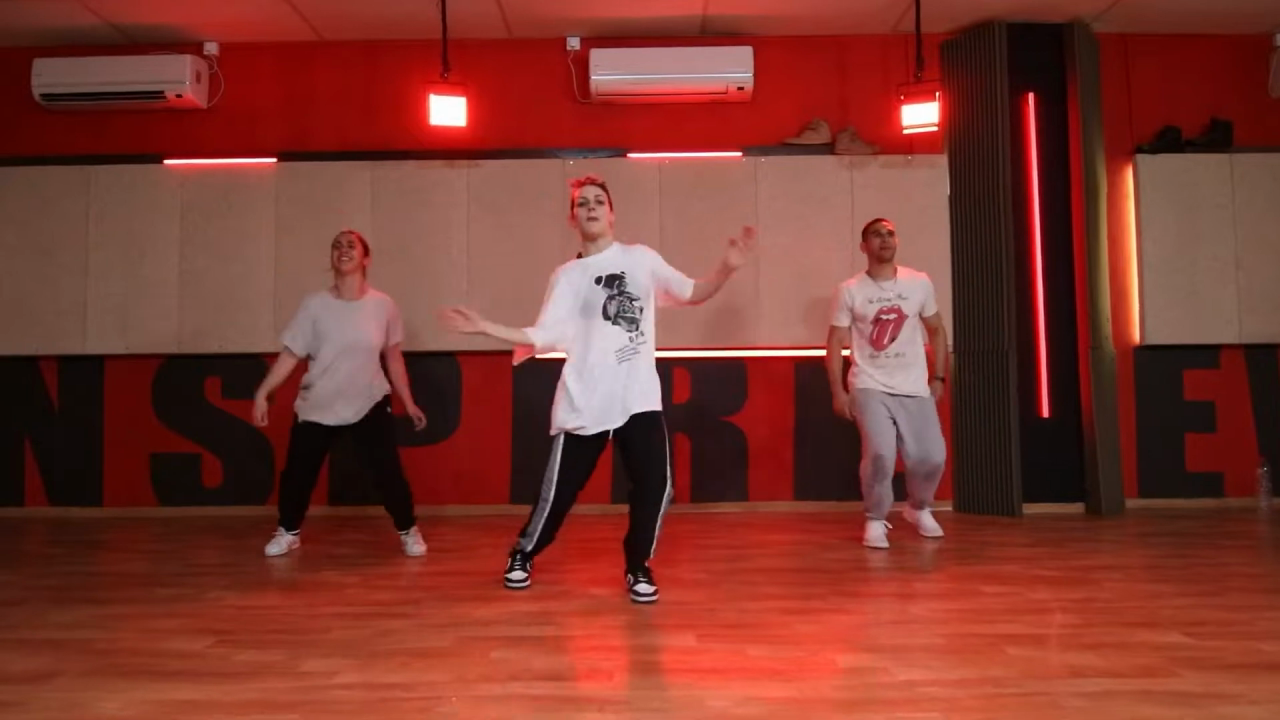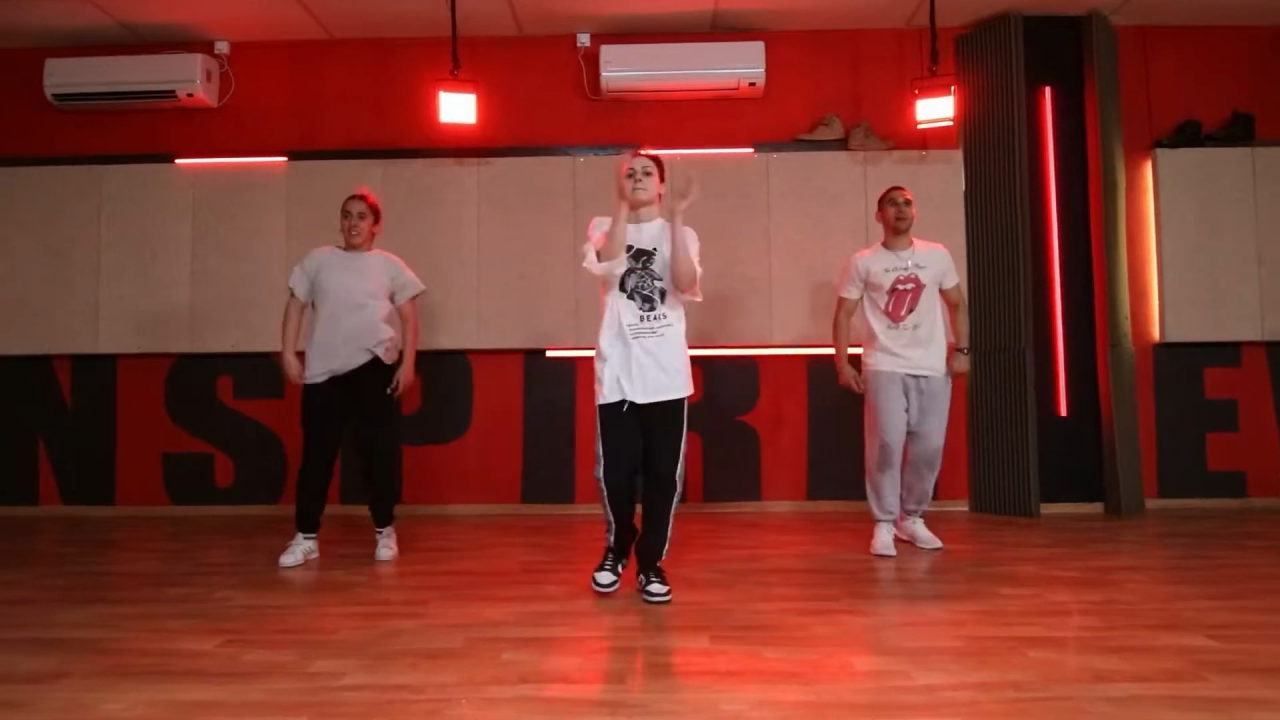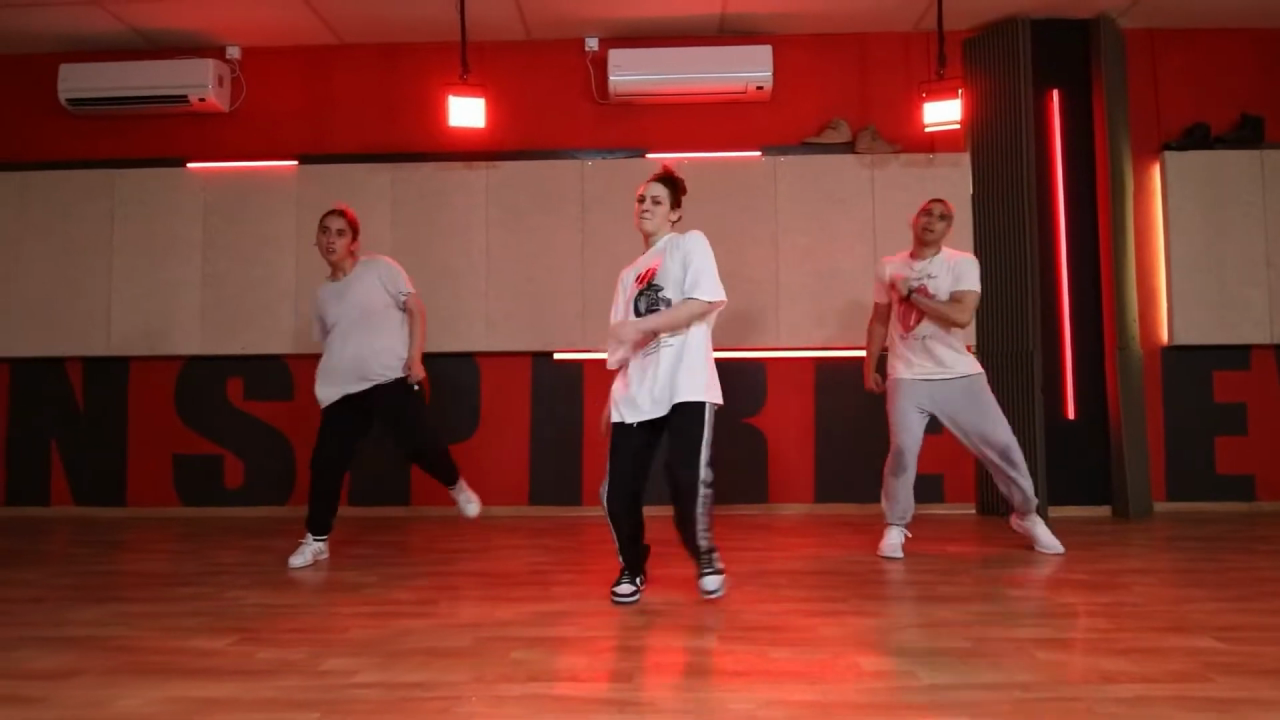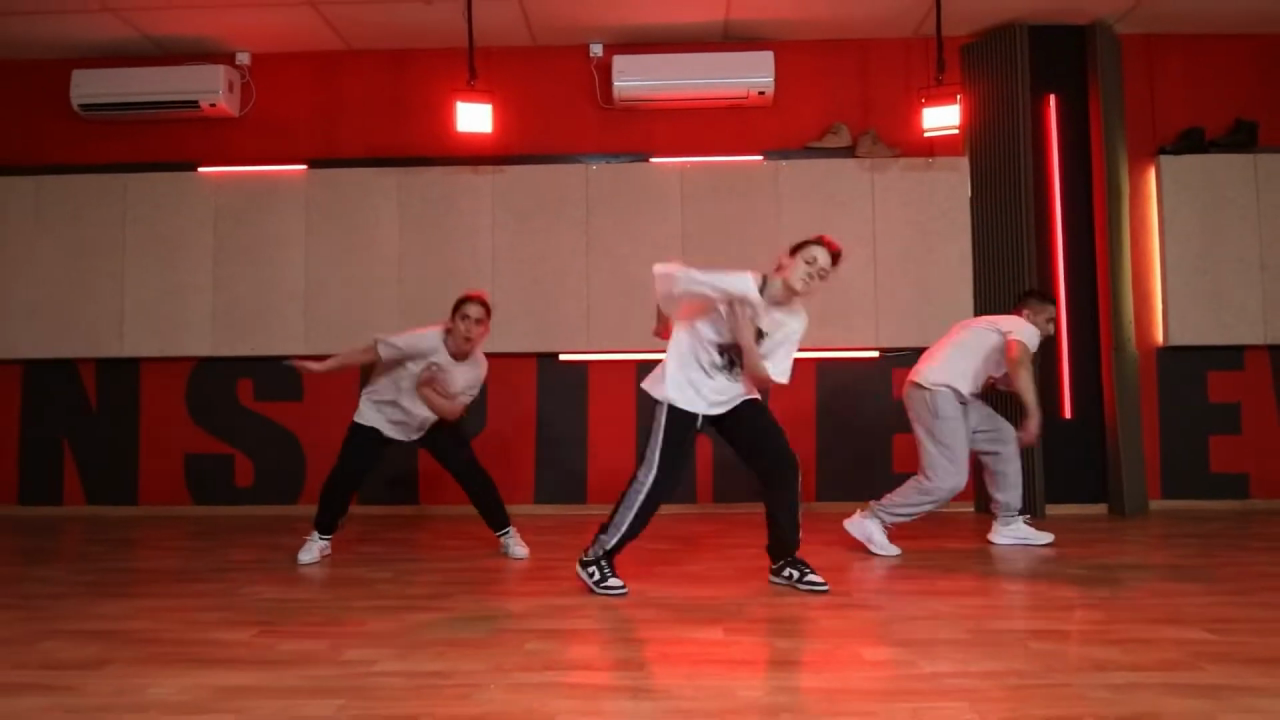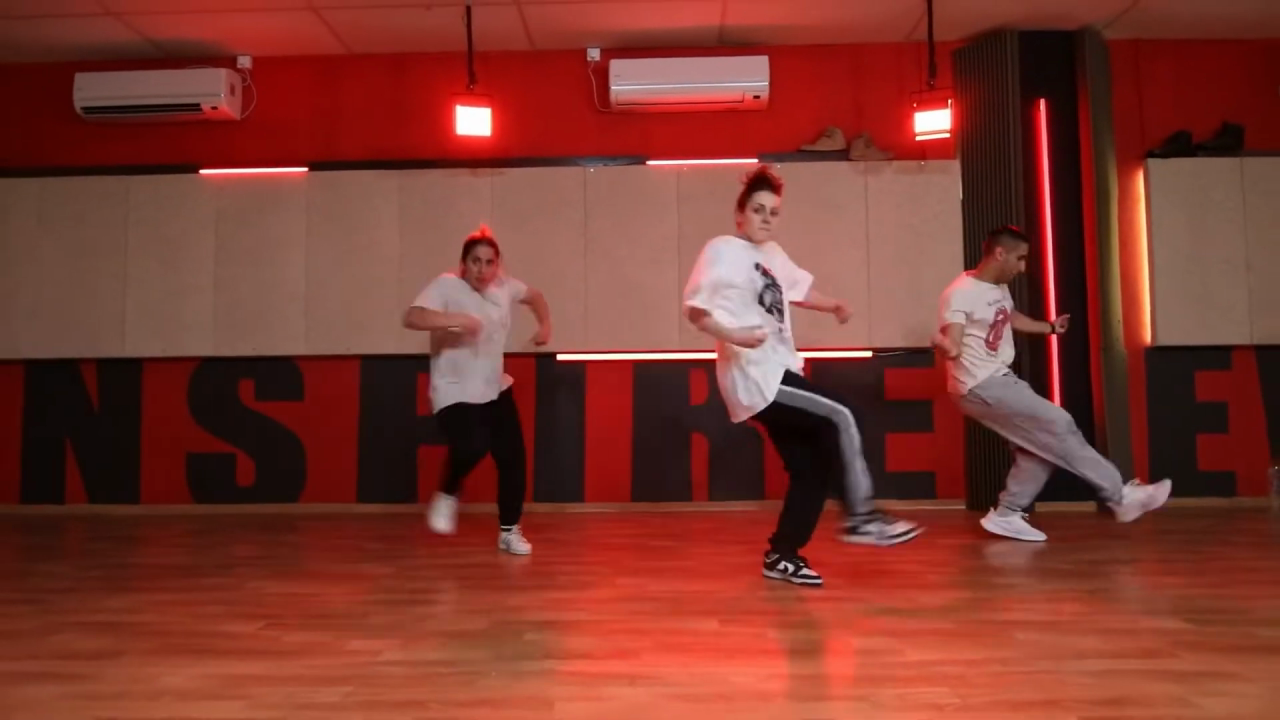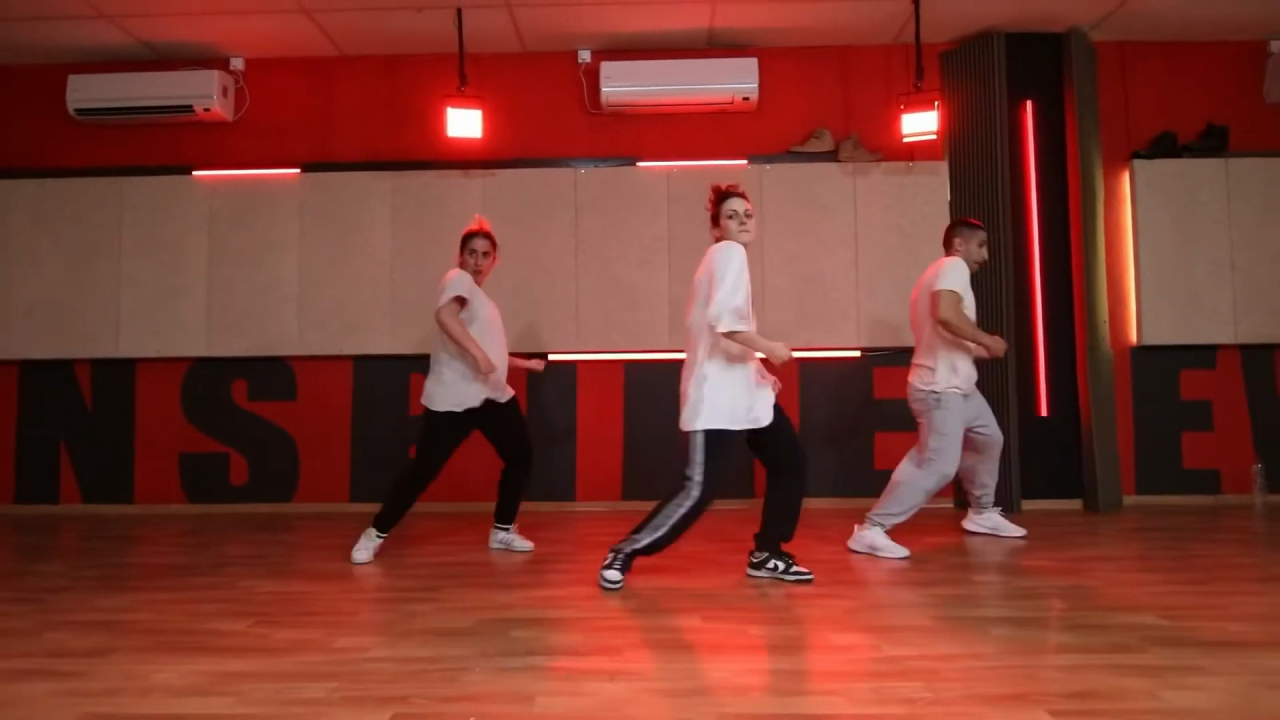
dt=0.4s
person 1, frame 1
left shoulder: (642, 258)
right shoulder: (568, 275)
left elbow: (691, 294)
right elbow: (541, 338)
left wrist: (727, 268)
right wrist: (485, 327)
left hip: (639, 396)
right hip: (584, 400)
left knee: (654, 484)
right knee: (559, 490)
left ankle: (637, 565)
right ankle: (522, 553)
person 1, frame 2
left shoulder: (680, 233)
right shoulder: (603, 227)
left elbow: (687, 286)
right elbow: (606, 264)
left wrist: (677, 219)
right wrist: (623, 206)
left hip: (667, 374)
right hip: (617, 372)
left knee: (664, 474)
right knee: (615, 471)
left ankle: (650, 564)
right ankle: (616, 552)
person 1, frame 3
left shoulder: (692, 244)
right shoulder: (629, 275)
left elbow: (707, 302)
left wrist: (644, 326)
right wrist: (614, 396)
left hip: (686, 387)
right hip: (636, 396)
left knee: (687, 477)
right knee: (618, 492)
left ankle: (704, 555)
right ankle: (632, 566)
person 1, frame 4
left shoulder: (795, 320)
right shoulder: (736, 285)
left elbow: (765, 379)
right elbow: (664, 278)
left wrist: (746, 341)
right wrist: (665, 322)
left hip: (734, 395)
right hip: (683, 389)
left knee: (782, 467)
right knee: (656, 479)
left ankle: (785, 560)
right ankle: (597, 558)
person 1, frame 5
left shoulder: (771, 253)
right shoulder: (722, 249)
left elbow: (801, 289)
right elbow: (695, 307)
left wrist: (834, 305)
right wrist: (728, 334)
left hip: (779, 374)
right hip: (758, 377)
left knee: (810, 467)
right knee: (839, 421)
left ankle: (781, 554)
right ankle: (860, 518)
person 1, frame 6
left shoulder: (730, 260)
right shoulder: (728, 253)
right elbow: (724, 325)
left wrist: (759, 370)
right wrist: (769, 347)
left hip: (746, 389)
right hip: (714, 394)
left knee: (791, 462)
right knee: (698, 491)
left ankle: (768, 552)
right ankle: (624, 553)
person 2, frame 1
left shoulder: (384, 305)
right shoulder: (315, 306)
left elbow: (393, 354)
right elbow: (291, 354)
left wrist: (408, 401)
right wrist: (262, 393)
left hip: (370, 405)
right hip: (318, 408)
left knee: (388, 473)
right knee: (297, 474)
left ankle: (408, 530)
right ankle: (288, 531)
person 2, frame 2
left shoulder: (390, 265)
right shoulder: (318, 260)
left elbow: (408, 315)
right elbow: (295, 305)
left wrist: (408, 361)
right wrist: (289, 353)
left hip: (374, 368)
right hip: (323, 370)
left knee: (380, 453)
right knee: (317, 456)
left ankle: (385, 531)
right ankle: (306, 537)
person 2, frame 3
left shoulder: (380, 268)
right shoulder: (324, 295)
left elbow: (416, 309)
left wrist: (415, 358)
right wrist: (329, 383)
left hip: (393, 379)
right hip: (344, 389)
left knee: (421, 444)
right knee: (326, 463)
left ankle: (456, 485)
right ankle: (317, 540)
person 2, frame 4
left shoulder: (478, 366)
right shoulder: (427, 341)
left elbow: (451, 411)
right elbow: (372, 353)
left wrist: (431, 393)
right wrist: (323, 366)
left hip: (432, 421)
right hip: (379, 414)
left knee: (472, 474)
right knee: (343, 477)
left ankle: (506, 534)
right ankle: (321, 538)
person 2, frame 5
left shoulder: (503, 287)
right shoulder: (446, 284)
left elbow: (533, 295)
right elbow: (412, 318)
left wrist: (545, 326)
right wrist: (455, 319)
left hip: (495, 390)
right hip: (455, 393)
left knee: (512, 458)
right knee: (470, 449)
left ankle: (509, 530)
right ankle: (447, 496)
person 2, frame 6
left shoulder: (481, 301)
right shoulder: (457, 279)
right elbow: (444, 316)
left wrist: (525, 363)
right wrist: (478, 353)
left hip: (495, 396)
right hip: (452, 402)
left knee: (521, 457)
right knee: (423, 470)
left ankle: (503, 530)
right ankle: (376, 533)
person 3, frame 1
left shoulder: (920, 283)
right shoulder: (849, 291)
left elbow: (936, 330)
right elbow: (835, 345)
left wrist: (939, 376)
right wrist: (838, 391)
left hip: (915, 388)
right hip: (869, 388)
left knee: (932, 458)
right knee: (880, 454)
left ankle: (919, 508)
right ankle: (875, 519)
person 3, frame 2
left shoulder: (937, 255)
right shoulder: (862, 262)
left elbow: (958, 305)
right elbow: (843, 315)
left wrist: (961, 350)
right wrist: (843, 364)
left hip: (933, 368)
right hip: (883, 367)
left knee: (929, 446)
right knee: (887, 443)
left ankle: (911, 519)
right ankle: (883, 524)
person 3, frame 3
left shoulder: (963, 264)
right shoulder: (889, 268)
left elbow: (962, 317)
right elbow: (879, 319)
left wrist: (914, 297)
right wrist: (870, 365)
left hip: (960, 374)
right hip: (908, 377)
left knee: (1001, 443)
right knee: (903, 448)
left ankle: (1028, 516)
right ankle: (896, 526)
person 3, frame 4
left shoulder: (995, 329)
right shoulder: (1024, 330)
right elbow: (1018, 362)
left wrist: (1001, 380)
right wrist: (1033, 413)
left hip: (947, 392)
right hip: (936, 392)
left knee: (1003, 440)
right knee: (949, 478)
left ankle: (1007, 523)
right ankle: (870, 521)
person 3, frame 5
left shoulder: (999, 288)
right shoulder: (959, 293)
right elbow: (948, 340)
left wrist: (1051, 327)
right wrist: (947, 345)
left hip: (999, 380)
right hip: (979, 387)
left knee: (1039, 448)
right knee: (1059, 427)
left ankle: (1006, 515)
right ankle: (1121, 496)
person 3, frame 6
left shoulder: (936, 276)
right shoulder: (954, 266)
right elbow: (946, 315)
left wrist: (979, 349)
right wrist: (988, 341)
left hip: (956, 387)
right hip: (941, 390)
left knee: (989, 441)
right knee: (936, 466)
left ankle: (982, 513)
right ankle: (871, 530)
